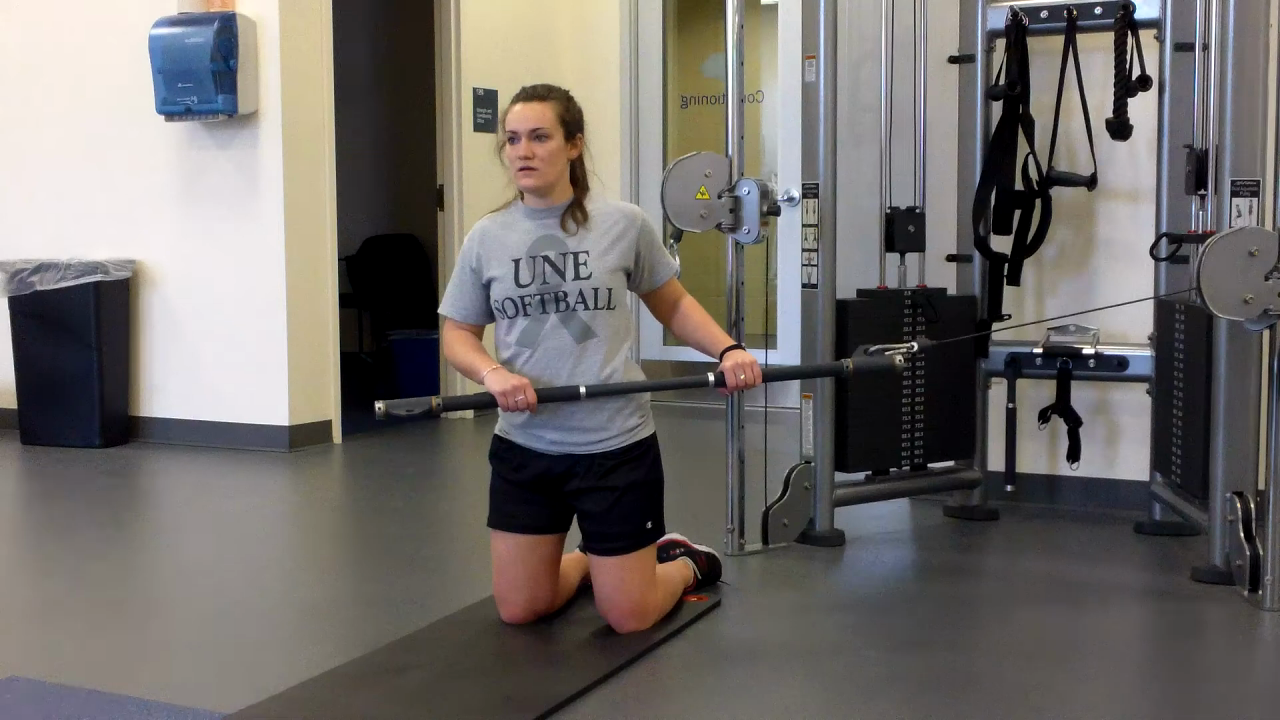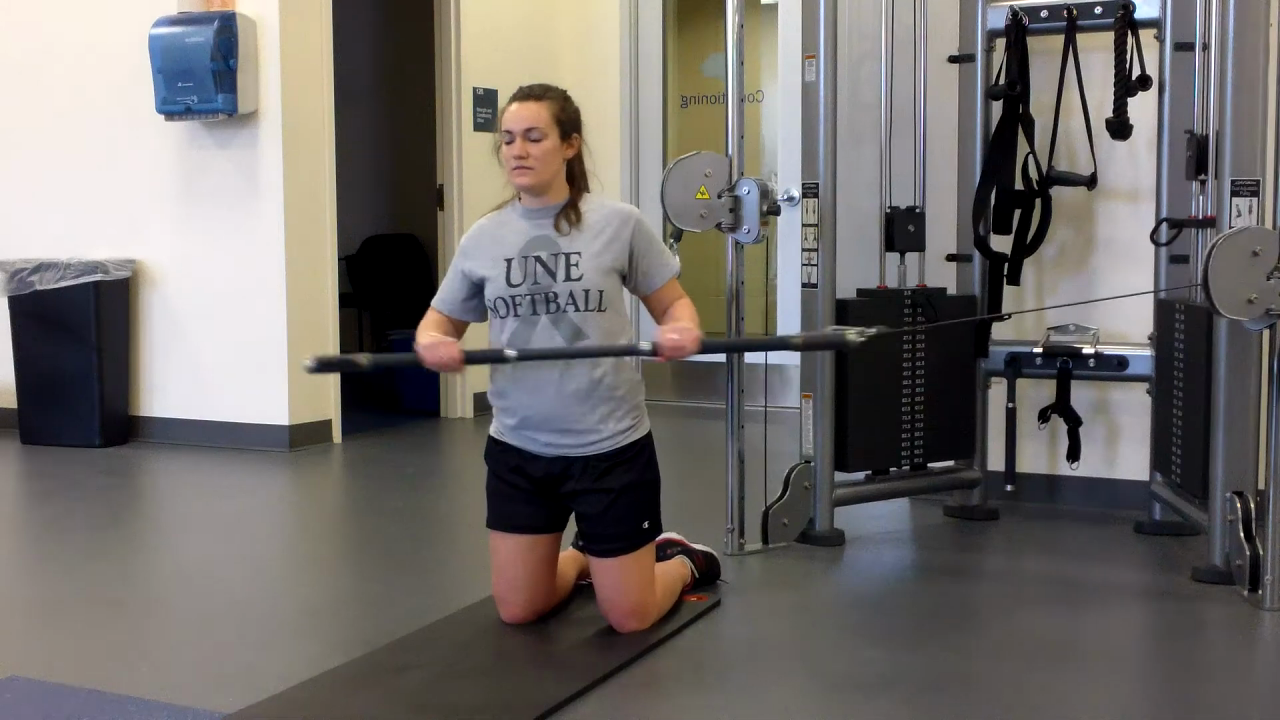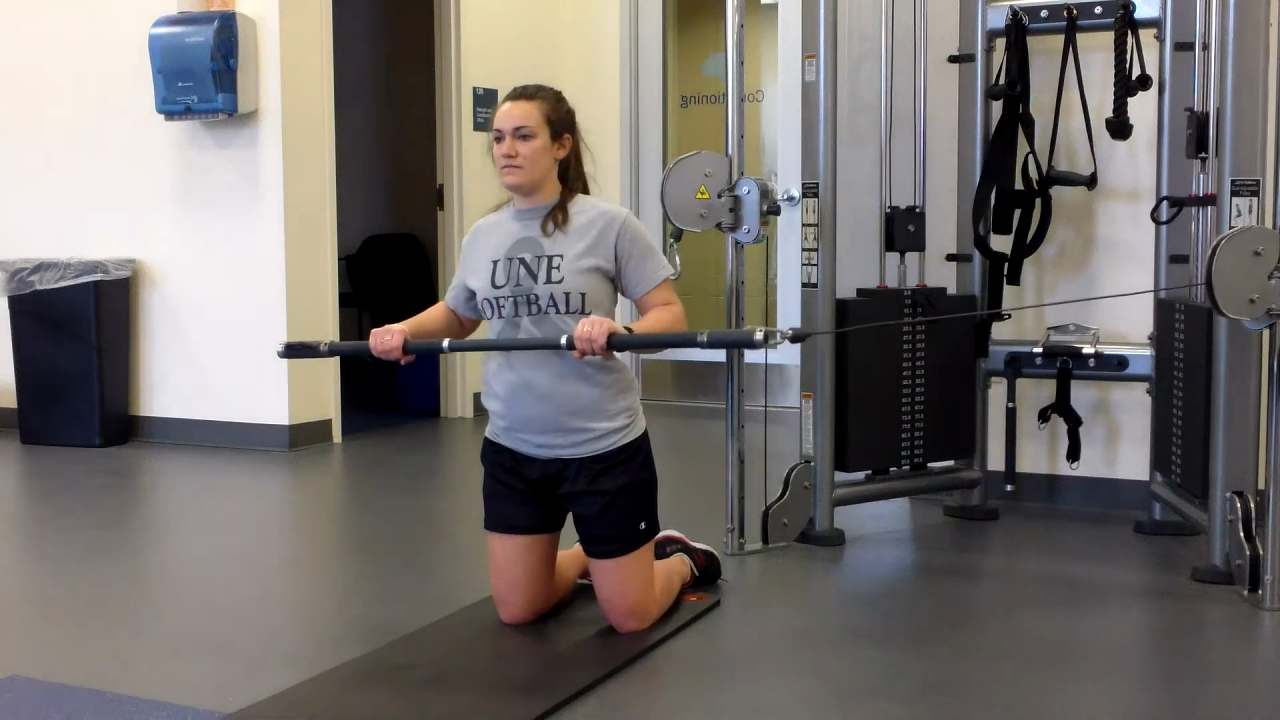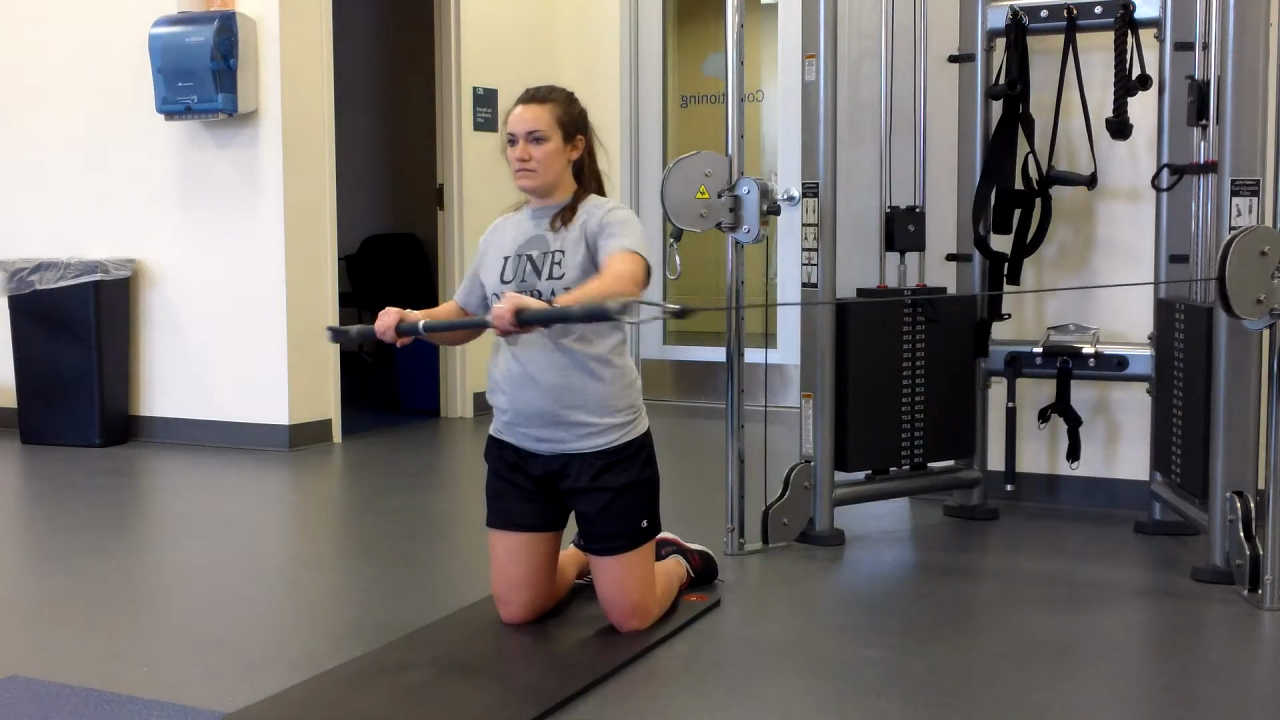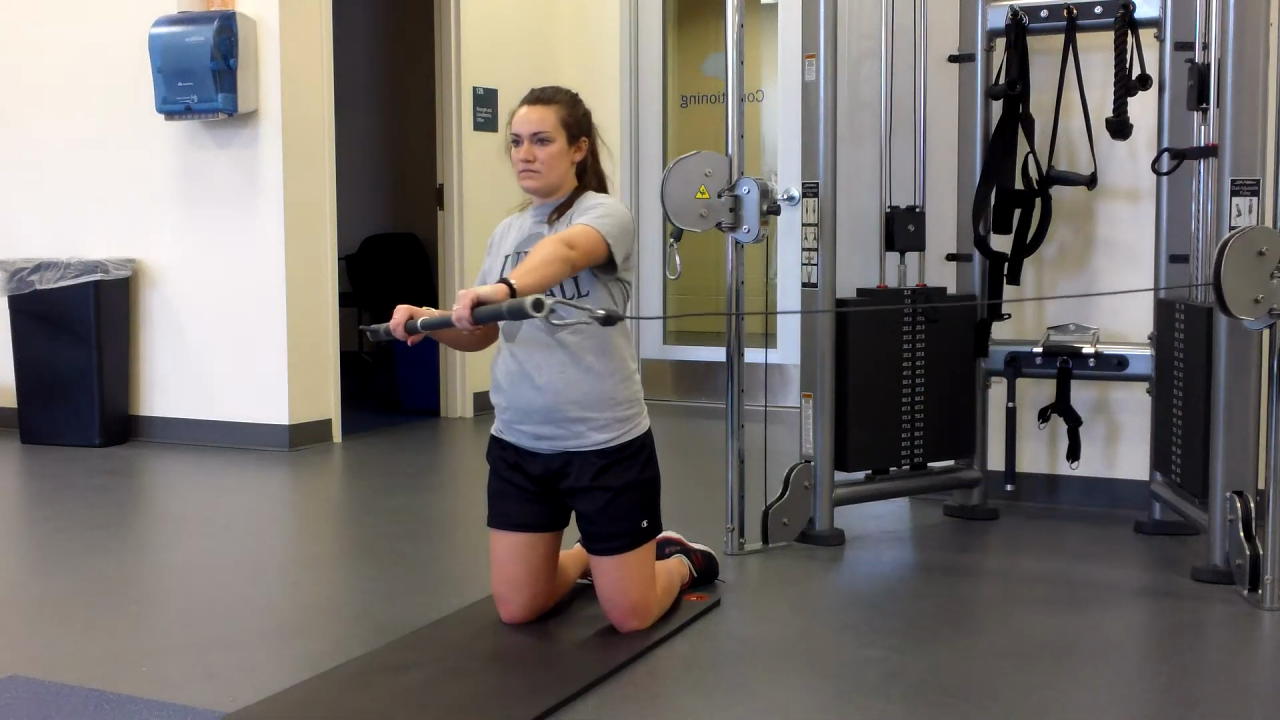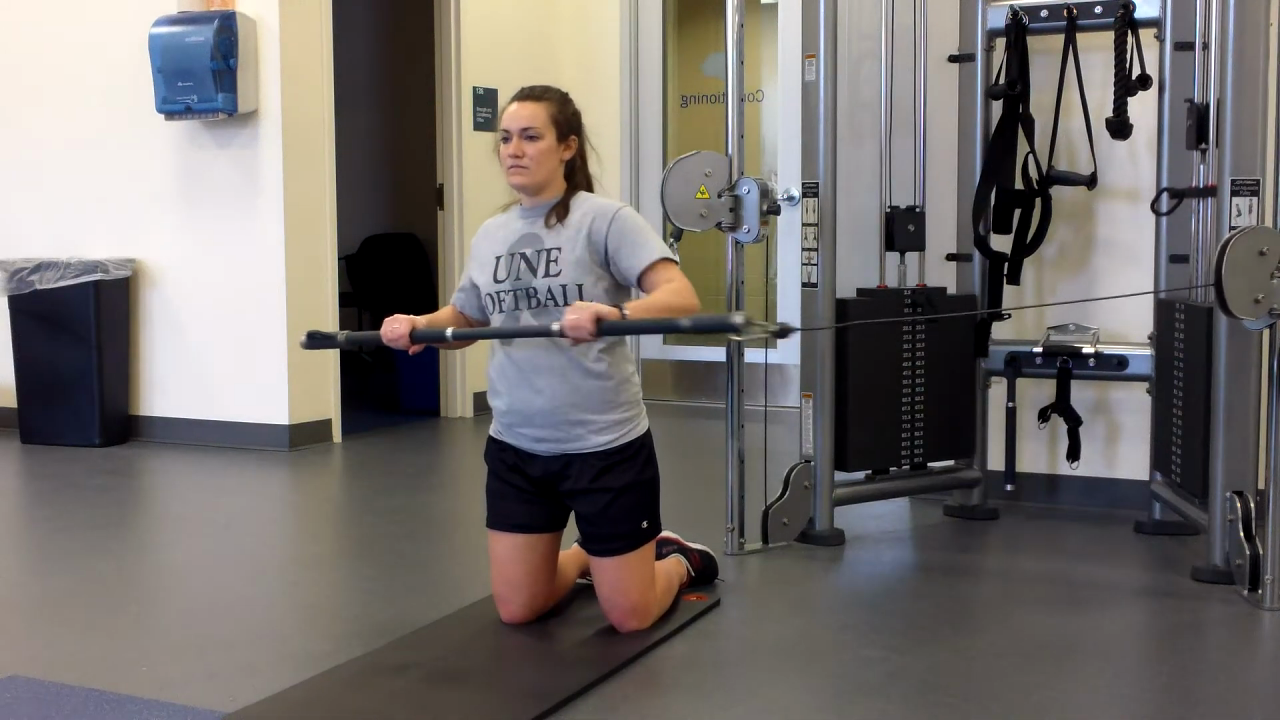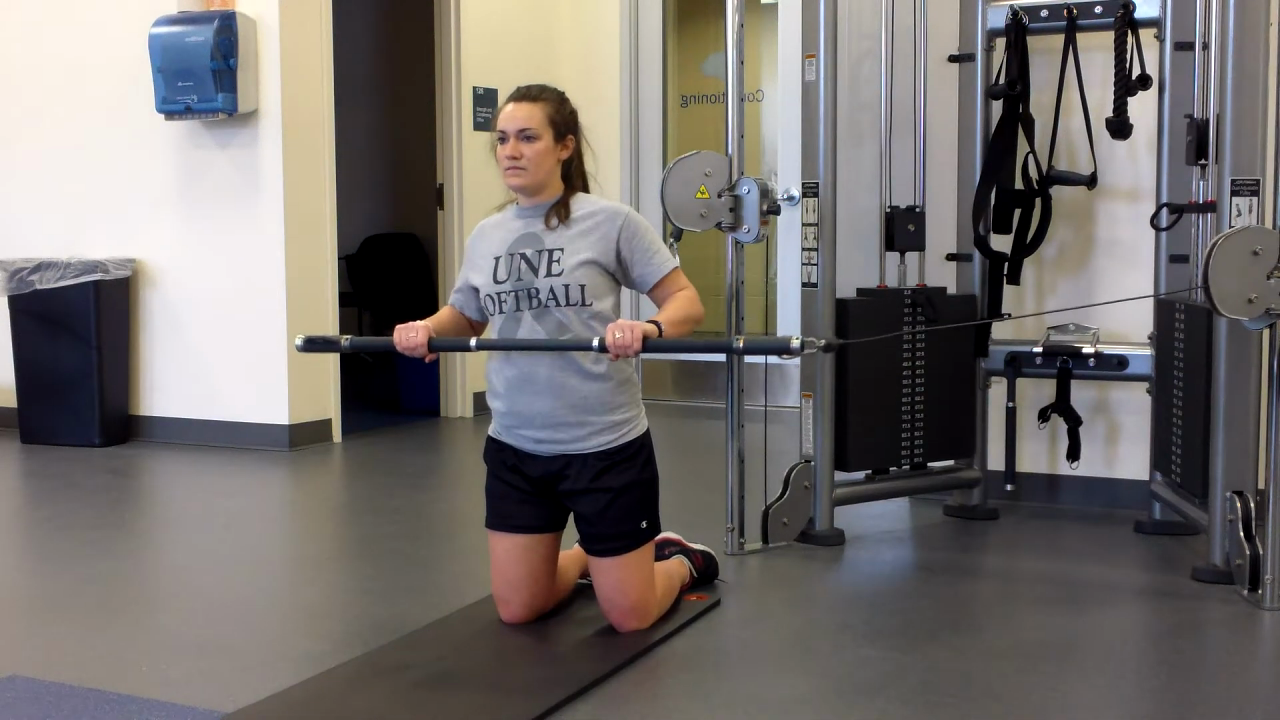
dt=0.5s
person 1, frame 1
left shoulder: (624, 224)
right shoulder: (486, 238)
left elbow: (672, 304)
right elbow: (458, 334)
left wrist: (728, 350)
right wrist: (492, 373)
left hip: (614, 444)
right hip: (523, 447)
left knee: (629, 616)
right knee: (519, 611)
left ankle: (686, 561)
right ankle: (591, 560)
person 1, frame 2
left shoulder: (619, 224)
right shoulder: (483, 237)
left elbow: (674, 302)
right elbow: (443, 318)
left wrist: (683, 330)
right wrist: (433, 340)
left hip: (608, 445)
right hip: (518, 448)
left knee: (630, 616)
right knee: (519, 611)
left ankle: (684, 562)
right ankle: (585, 556)
person 1, frame 3
left shoulder: (609, 226)
right shoulder: (481, 236)
left elbow: (670, 315)
right elbow: (456, 317)
left wrist: (620, 332)
right wrist: (403, 329)
left hip: (602, 446)
right hip: (512, 449)
left knee: (629, 616)
right knee: (516, 612)
left ankle: (680, 559)
right ankle: (586, 558)
person 1, frame 4
left shoulder: (609, 219)
right shoulder: (498, 233)
left elbow: (626, 281)
right elbow: (460, 320)
left wrist: (547, 305)
right wrist: (412, 319)
left hip: (605, 444)
right hip: (517, 446)
left knee: (629, 616)
right knee: (516, 609)
left ankle: (678, 560)
right ankle: (583, 556)
person 1, frame 5
left shoulder: (604, 214)
right shoulder: (505, 232)
left elbow: (563, 249)
right elbow: (480, 333)
left wrist: (504, 288)
right wrist: (427, 320)
left hip: (604, 443)
right hip: (518, 444)
left knee: (631, 615)
right knee: (516, 610)
left ankle: (681, 560)
right ankle: (587, 557)
person 1, frame 6
left shoulder: (607, 220)
right shoulder: (490, 235)
left elbow: (680, 296)
right elbow: (464, 319)
left wrist: (613, 313)
right wrist: (417, 325)
left hip: (605, 443)
right hip: (517, 447)
left knee: (630, 616)
right knee: (517, 611)
left ankle: (679, 560)
right ankle: (586, 556)
person 1, frame 7
left shoulder: (610, 222)
right shoulder: (485, 235)
left elbow: (686, 302)
right elbow: (464, 319)
left wrist: (649, 330)
right wrist: (426, 329)
left hip: (604, 445)
right hip: (515, 448)
left knee: (630, 615)
right knee: (517, 611)
left ankle: (680, 559)
right ankle: (588, 556)
